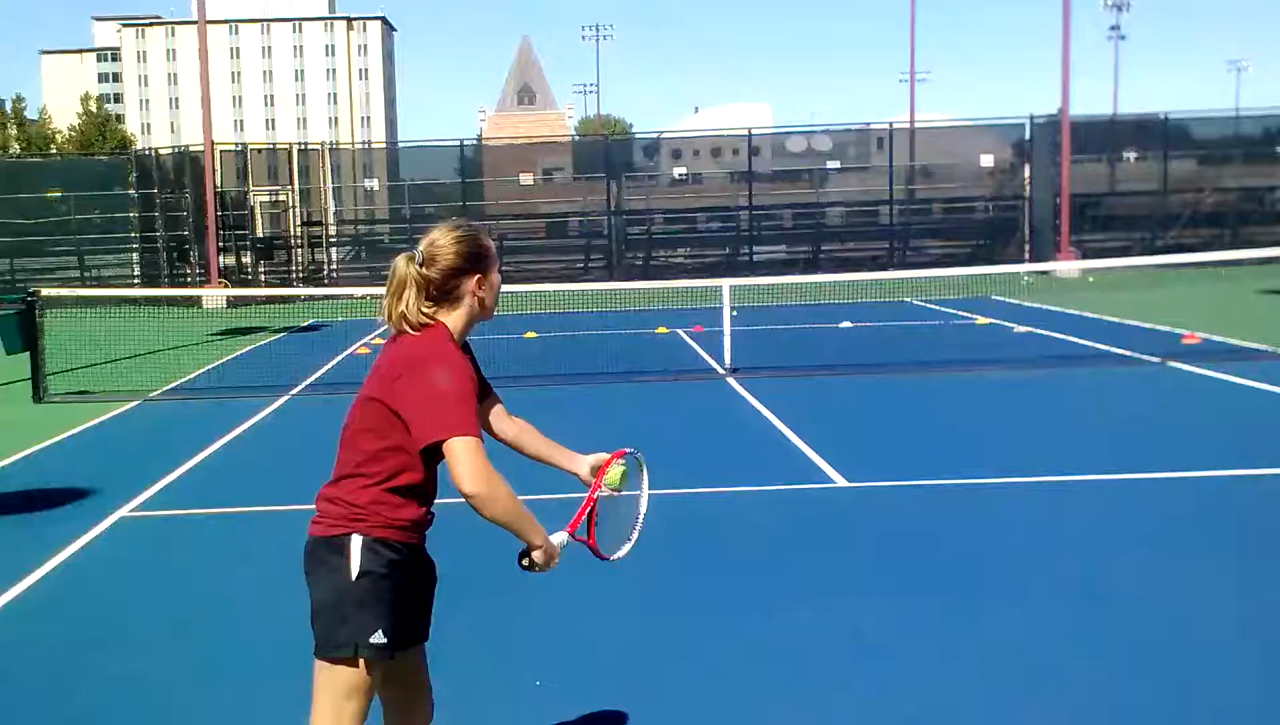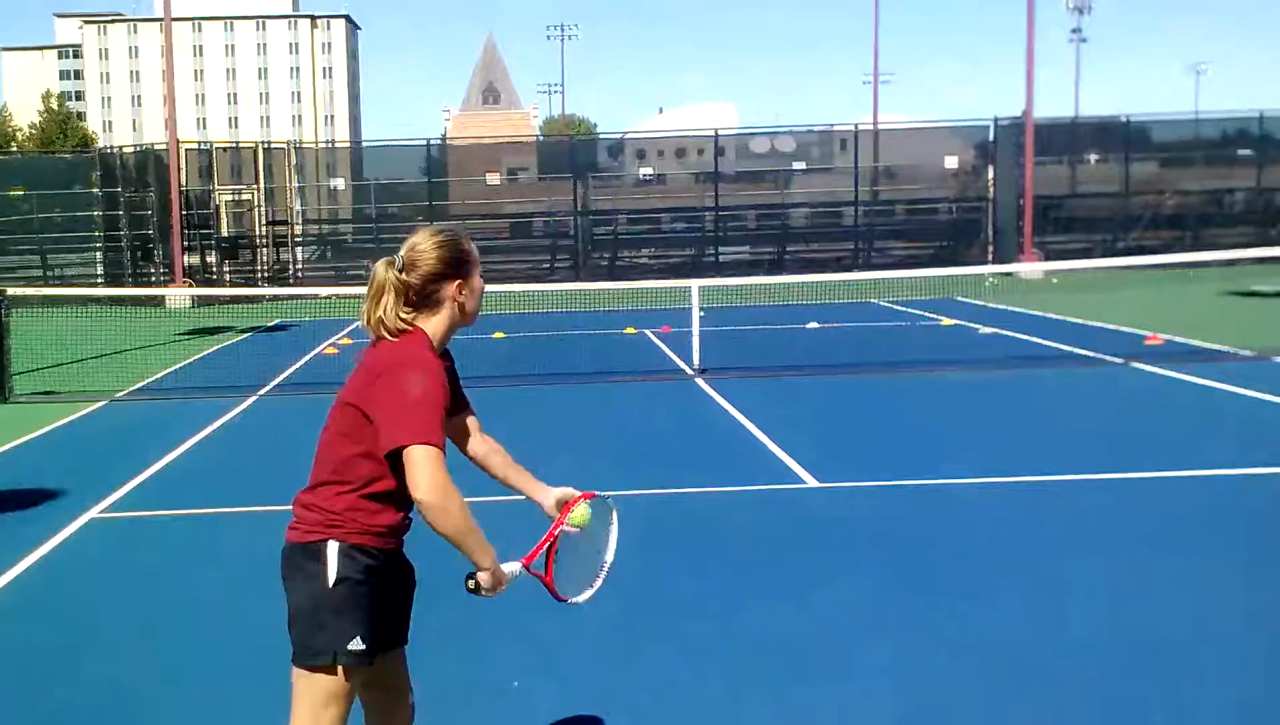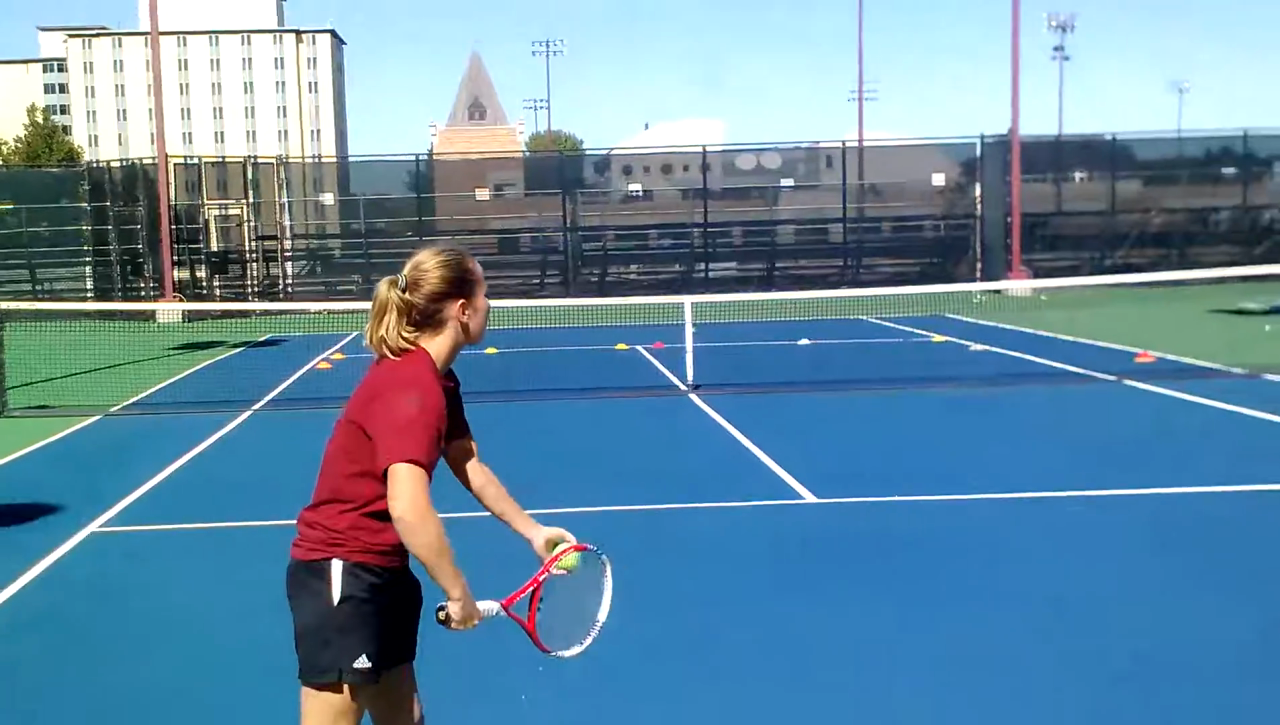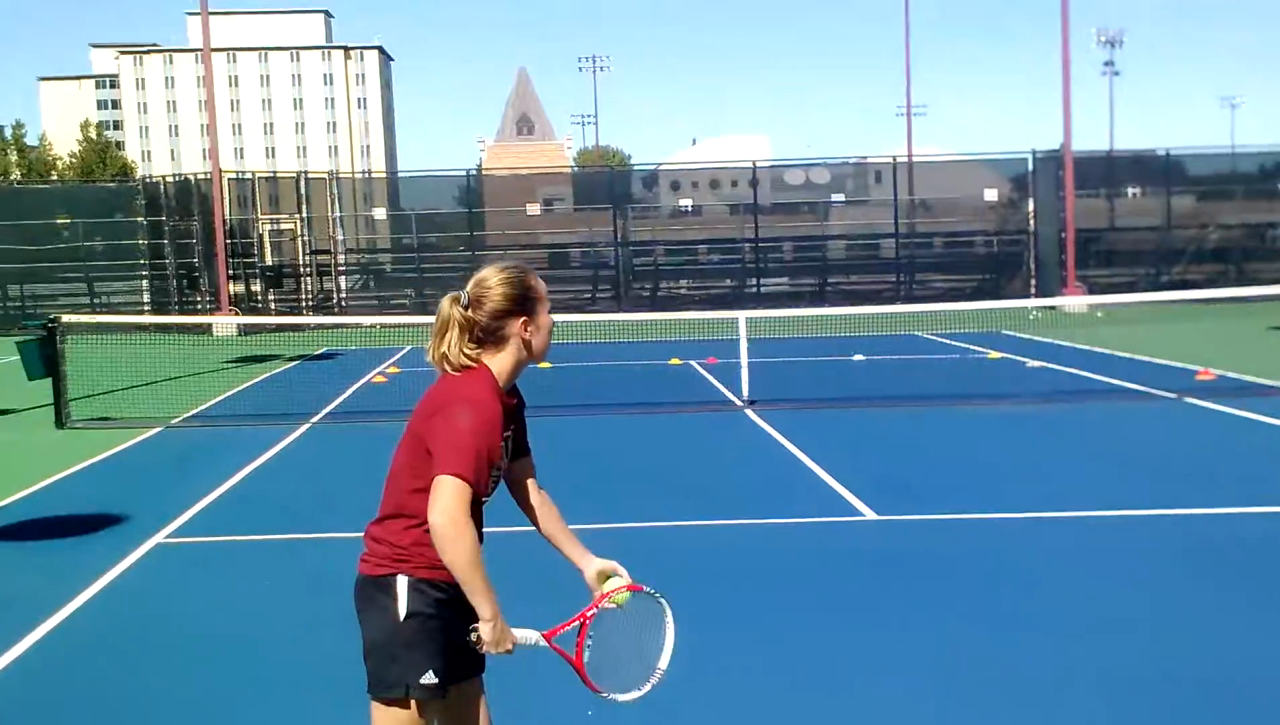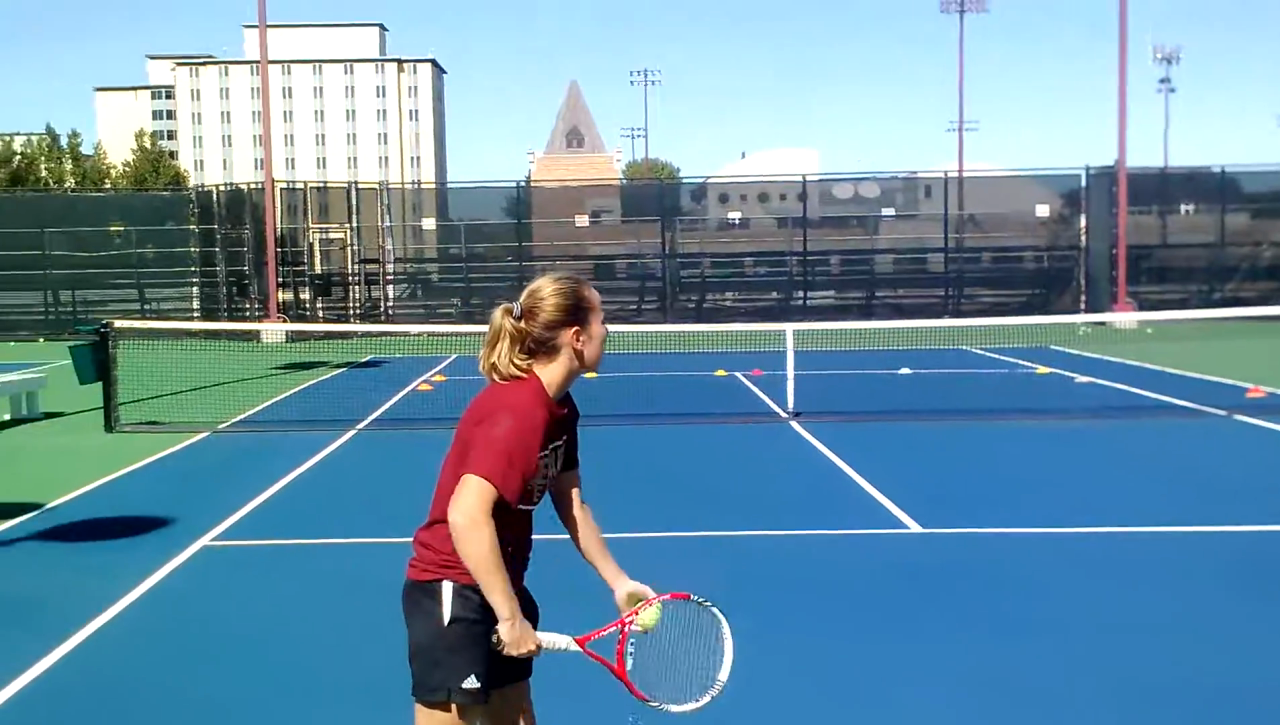
dt=0.1s
person 1, frame 1
left shoulder: (443, 349)
right shoulder: (436, 361)
left elbow: (499, 420)
right elbow: (473, 478)
left wrist: (575, 463)
right wrist: (537, 538)
left hip: (395, 547)
right hip: (360, 547)
person 1, frame 2
left shoulder: (426, 356)
right shoulder: (411, 367)
left elbow: (471, 437)
right elbow: (429, 491)
left wrist: (541, 493)
right wrist: (487, 562)
left hip: (373, 552)
right hip: (336, 554)
person 1, frame 3
left shoulder: (436, 378)
right shoulder: (412, 387)
left elbow: (468, 465)
right elbow: (408, 506)
left wrist: (533, 532)
right wrist: (459, 593)
left hip: (380, 570)
right hip: (340, 571)
person 1, frame 4
left shoulder: (501, 396)
right shoulder: (472, 403)
left elbow: (527, 490)
right elbow: (446, 517)
left wrist: (585, 560)
right wrist: (491, 613)
left hip: (446, 585)
right hip: (406, 587)
person 1, frame 5
left shoulder: (560, 406)
right shoulder: (519, 408)
left elbow: (571, 502)
right elbow: (466, 514)
left wrist: (618, 581)
right wrist: (511, 616)
left hip: (499, 592)
right hip: (453, 592)
